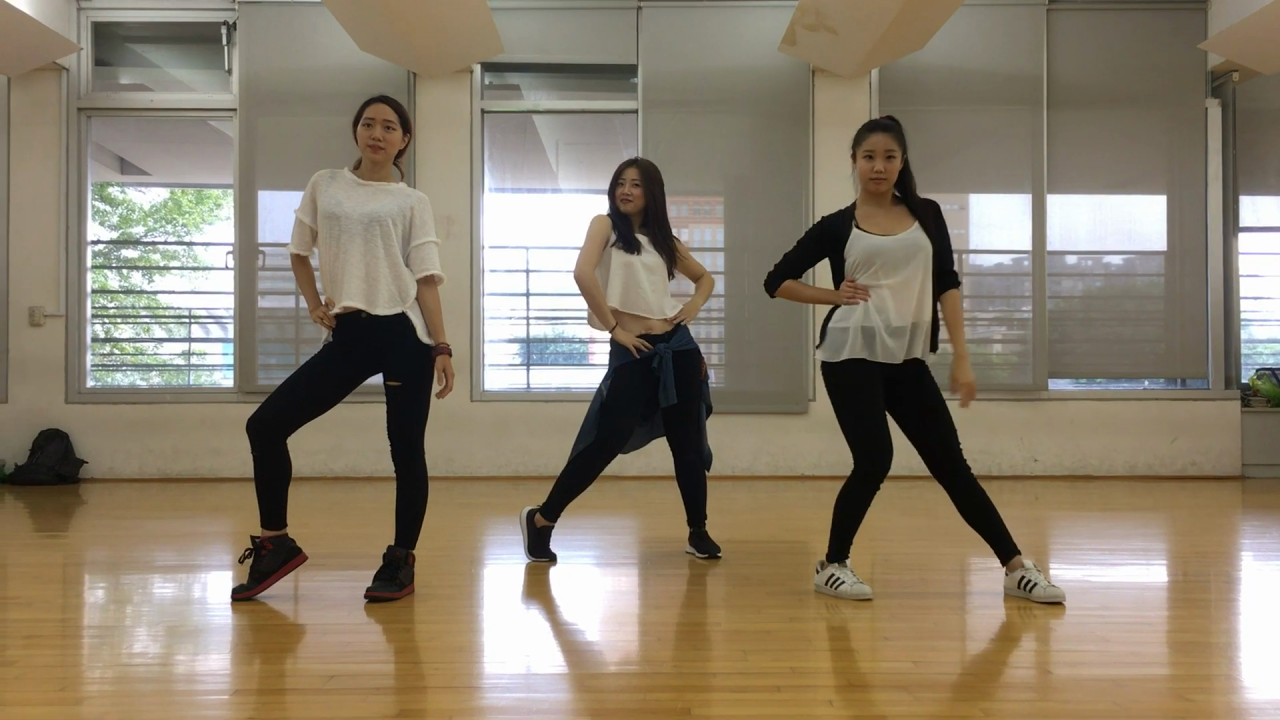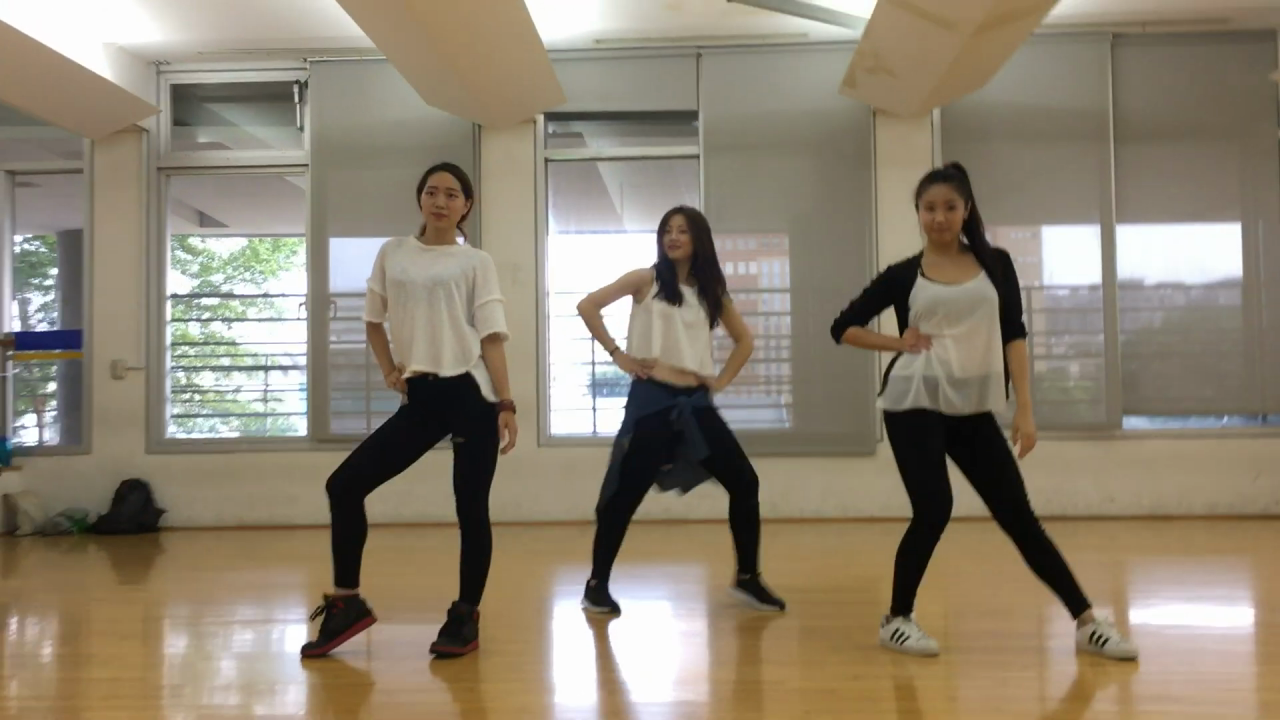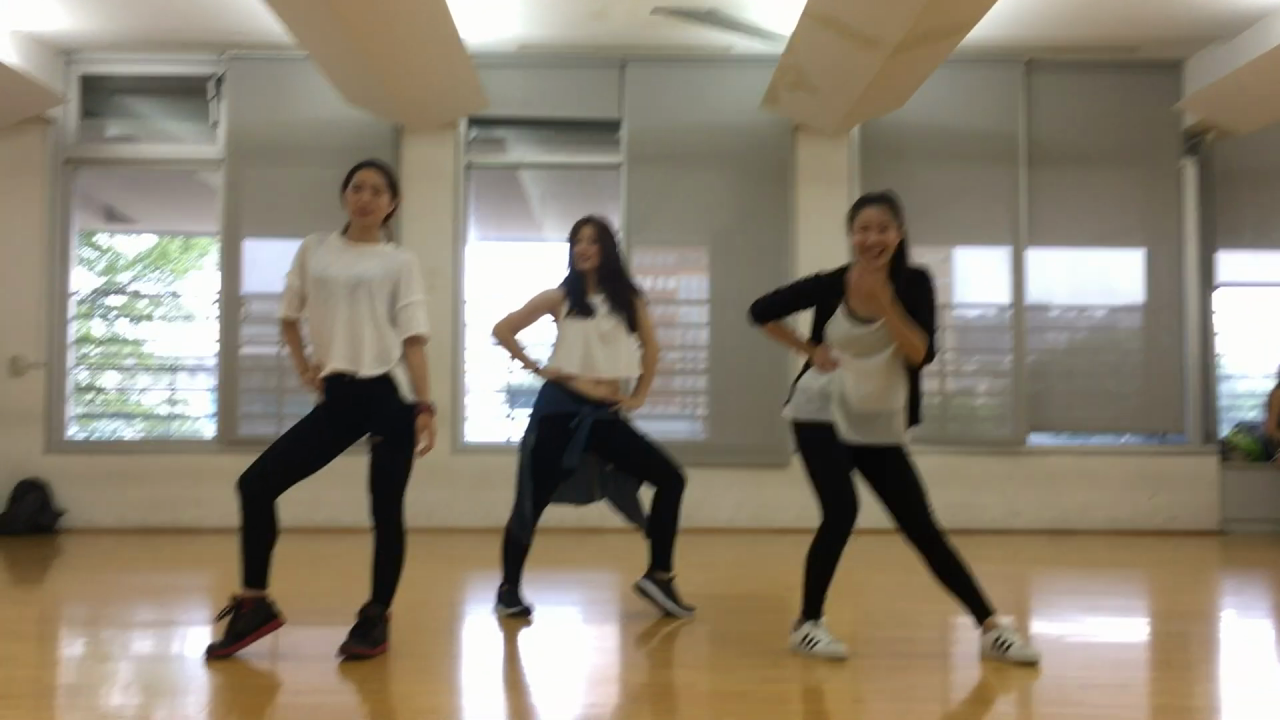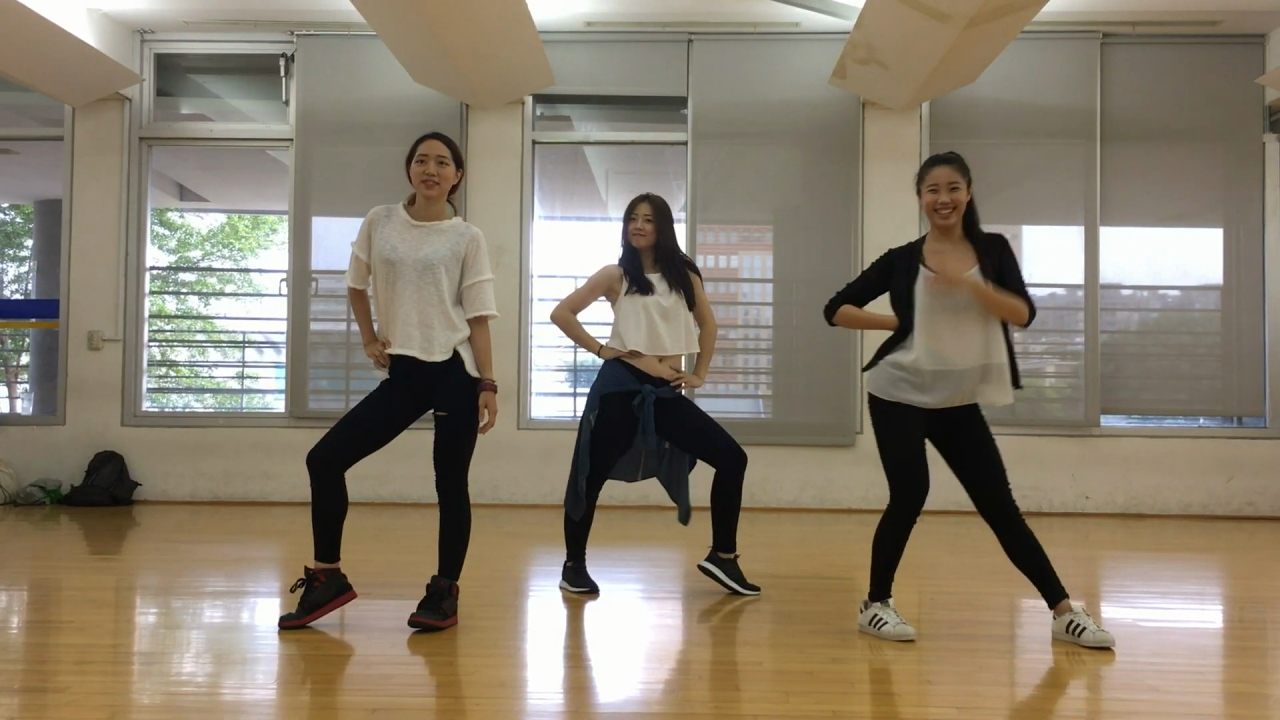
dt=1s
person 1, frame 1
left shoulder: (413, 202)
right shoulder: (324, 186)
left elbow: (426, 279)
right elbow: (300, 252)
left wrist: (442, 348)
right wrist: (315, 307)
left hip: (404, 334)
right hip: (347, 336)
left knee: (406, 448)
right knee: (266, 425)
left ankle: (401, 560)
right ankle: (275, 542)
person 1, frame 2
left shoulder: (476, 262)
right shoulder: (392, 253)
left elbow: (491, 337)
right elbow: (373, 321)
left wrist: (506, 403)
right wrist: (388, 371)
left hip: (471, 394)
right hip: (419, 398)
left knee: (471, 505)
right knee: (345, 485)
left ankle: (465, 615)
right ankle: (347, 602)
person 1, frame 3
left shoulder: (400, 262)
right shoulder: (314, 250)
left elbow: (412, 339)
right elbow: (290, 317)
left wrist: (425, 406)
right wrist: (304, 369)
left hip: (389, 395)
right hip: (338, 397)
left knee: (386, 506)
right knee: (256, 484)
left ankle: (376, 617)
right ankle: (254, 604)
person 1, frame 4
left shoulder: (467, 238)
right shoulder: (379, 223)
left elbow: (478, 317)
right elbow: (357, 286)
left wrist: (488, 385)
right wrist: (369, 341)
left hip: (455, 373)
right hip: (402, 374)
left knee: (450, 482)
right knee: (325, 459)
left ankle: (444, 591)
right ankle: (328, 577)
person 2, frame 1
left shoulder: (926, 214)
right shoulder: (836, 226)
left elbow: (947, 285)
right elbow: (778, 281)
left wrist: (961, 356)
right wrist: (834, 296)
left hip: (907, 359)
right hip: (852, 354)
left knee: (950, 463)
right knee: (874, 460)
left ankle: (1017, 568)
right ankle: (832, 565)
person 2, frame 2
left shoulder: (995, 263)
right shoulder: (903, 275)
left elbow: (1014, 335)
right elbow: (843, 327)
left wrist: (1024, 409)
right wrist: (897, 343)
left hip: (974, 408)
right hip: (914, 403)
left knee: (1018, 515)
right knee: (932, 511)
left ankle: (1088, 622)
right ankle: (896, 619)
person 2, frame 3
left shoulder: (914, 283)
right shoulder: (829, 285)
left elbow: (920, 353)
right elbow: (762, 311)
left wrist: (883, 297)
right wrist: (809, 350)
left hip: (879, 425)
right hip: (820, 414)
left knee: (922, 526)
right knee: (841, 513)
left ankle: (991, 628)
right ankle: (807, 623)
person 2, frame 4
left shoulder: (993, 250)
right shoulder: (901, 260)
left elbow: (1023, 312)
right elbow: (836, 309)
left wrist: (969, 284)
right wrist: (897, 321)
left hip: (959, 401)
right hip: (898, 394)
left knee: (1000, 505)
right knee: (909, 494)
left ankle: (1064, 611)
right ankle: (876, 603)
person 3, frame 1
left shoulder: (664, 239)
right shoulder: (605, 225)
left elbow: (705, 277)
right elbow: (583, 273)
left wrist: (693, 307)
right wrist: (613, 328)
left hip: (678, 347)
right hip: (632, 351)
left knee: (689, 444)
right knee: (606, 443)
left ankle: (698, 533)
right ankle: (540, 520)
person 3, frame 2
left shoulder: (712, 292)
right shoulder: (646, 280)
left elbow: (744, 341)
right elbow: (587, 307)
left wrist: (721, 381)
right wrist: (619, 356)
left hip: (695, 403)
right hip: (651, 401)
left knee: (744, 484)
right knee: (624, 493)
left ankle: (749, 579)
right ankle: (597, 583)
person 3, frame 3
left shoulder: (628, 299)
right shoulder: (559, 297)
left elbow: (650, 348)
right elbow: (503, 330)
left wrist: (638, 396)
right wrist: (538, 368)
left hip: (605, 413)
right hip: (562, 407)
left knee: (670, 479)
right knee: (534, 498)
left ankle: (659, 576)
right ankle: (509, 589)
person 3, frame 4
left shoulder: (684, 276)
right shoulder: (615, 274)
left elbow: (707, 326)
right elbow: (562, 313)
left wrist: (699, 373)
right wrist: (600, 349)
left hip: (667, 392)
right hip: (622, 385)
left knee: (731, 459)
right knee: (593, 473)
left ankle: (722, 557)
right ankle: (574, 565)
